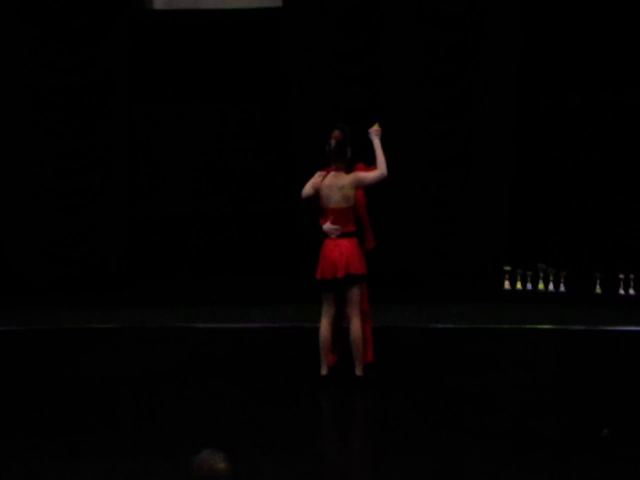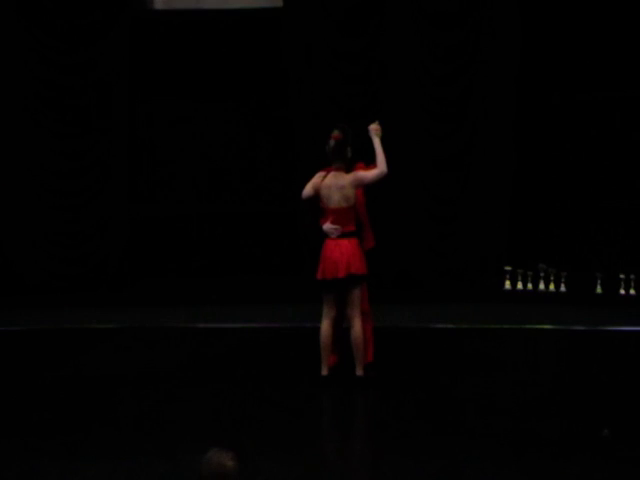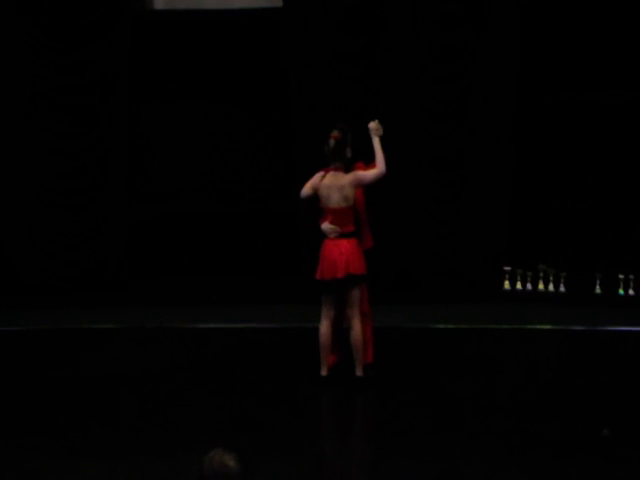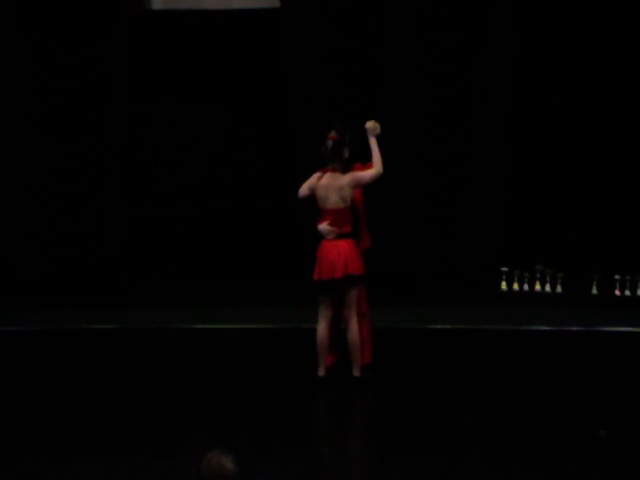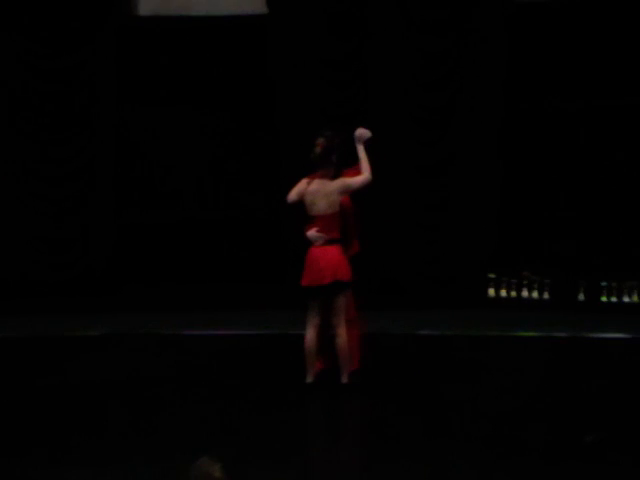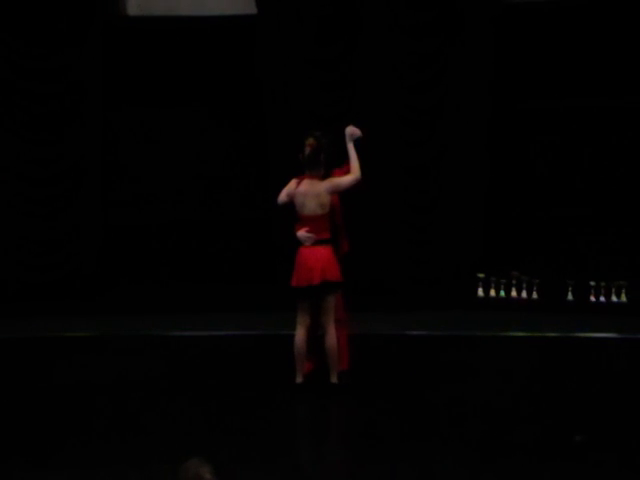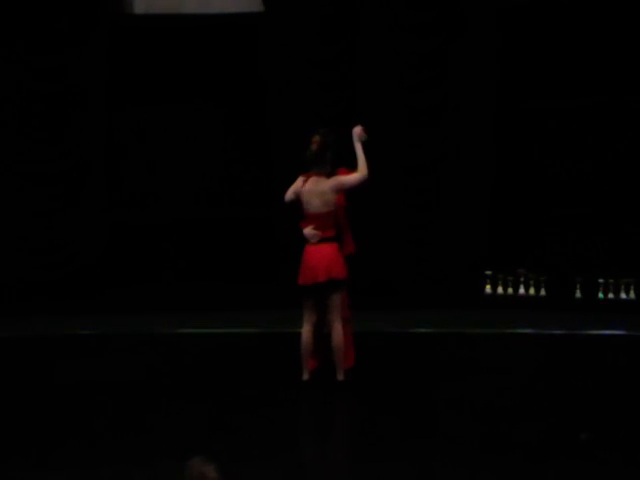
dt=0.2s
person 1, frame 1
left shoulder: (319, 177)
right shoulder: (353, 179)
left elbow: (303, 197)
right elbow: (383, 172)
right wrist: (376, 140)
left hip: (328, 249)
right hip: (350, 249)
left knee: (327, 314)
right knee: (354, 315)
left ankle: (324, 369)
right ankle: (358, 370)
person 1, frame 2
left shoulder: (320, 178)
right shoulder: (352, 179)
left elbow: (303, 198)
right elbow: (383, 169)
right wrist: (375, 138)
left hip: (329, 250)
right hip: (351, 250)
left knee: (328, 315)
right knee: (355, 316)
left ankle: (325, 370)
right ankle: (359, 371)
person 1, frame 3
left shoulder: (319, 178)
right shoulder: (352, 178)
left elbow: (302, 198)
right elbow: (382, 170)
right wrist: (375, 138)
left hip: (328, 250)
right hip: (350, 250)
left knee: (327, 316)
right knee: (354, 316)
left ankle: (324, 370)
right ankle: (359, 371)
person 1, frame 4
left shoulder: (316, 179)
right shoulder: (350, 180)
left elbow: (300, 198)
right elbow: (379, 170)
right wrist: (372, 138)
left hip: (326, 251)
right hip: (347, 251)
left knee: (324, 316)
right knee: (351, 317)
left ankle: (322, 370)
right ankle: (356, 371)
person 1, frame 5
left shoulder: (304, 185)
right shoulder: (338, 186)
left elbow: (288, 204)
right elbow: (367, 176)
right wrist: (359, 145)
left hip: (314, 257)
right hip: (336, 256)
left knee: (313, 322)
right knee: (340, 323)
left ankle: (310, 377)
right ankle: (344, 378)
person 1, frame 6
left shoulder: (294, 185)
right shoulder: (328, 186)
left elbow: (279, 205)
right elbow: (357, 175)
right wrist: (349, 142)
left hip: (304, 258)
right hip: (325, 256)
left knee: (302, 324)
right knee: (329, 324)
left ankle: (299, 377)
right ankle: (334, 378)
person 1, frame 7
left shoulder: (300, 183)
right shoulder: (333, 184)
left elbow: (286, 204)
right elbow: (363, 174)
right wrist: (356, 141)
left hip: (310, 255)
right hip: (331, 255)
left knee: (308, 321)
right knee: (335, 321)
left ankle: (305, 374)
right ankle: (340, 375)
person 2, frame 1
left shoulder: (359, 171)
right wrist: (323, 224)
left hip: (357, 244)
left knee: (360, 302)
left ankle: (365, 357)
right ankle: (332, 353)
person 2, frame 2
left shoulder: (359, 170)
right wrist: (323, 224)
left hip: (357, 244)
left knee: (360, 301)
left ankle: (365, 357)
right ankle: (333, 353)
person 2, frame 3
left shoulder: (358, 170)
right wrist: (321, 224)
left hip: (356, 244)
left knee: (360, 302)
left ankle: (365, 358)
right ankle: (333, 354)
person 2, frame 4
left shoulder: (358, 171)
right wrist: (319, 226)
left hip: (355, 245)
left knee: (359, 304)
left ankle: (363, 356)
right ankle: (331, 353)
person 2, frame 5
left shoulder: (345, 177)
right wrist: (307, 232)
left hip: (344, 251)
left knee: (347, 309)
left ankle: (351, 363)
right ankle: (321, 360)
person 2, frame 6
left shoulder: (334, 177)
right wrist: (297, 232)
left hip: (332, 251)
left knee: (336, 308)
left ankle: (340, 363)
right ankle: (309, 361)
person 2, frame 7
left shoulder: (340, 175)
right wrist: (303, 228)
left hip: (338, 250)
left knee: (341, 305)
left ankle: (345, 361)
right ankle: (315, 358)
